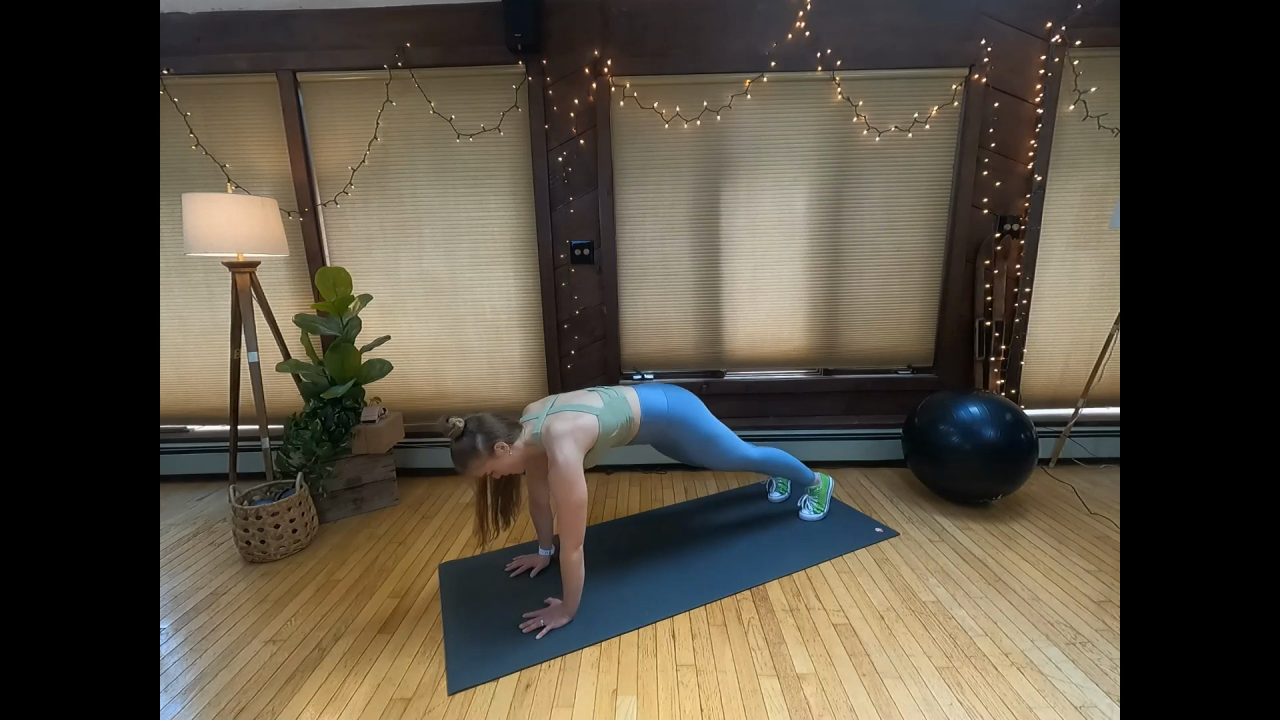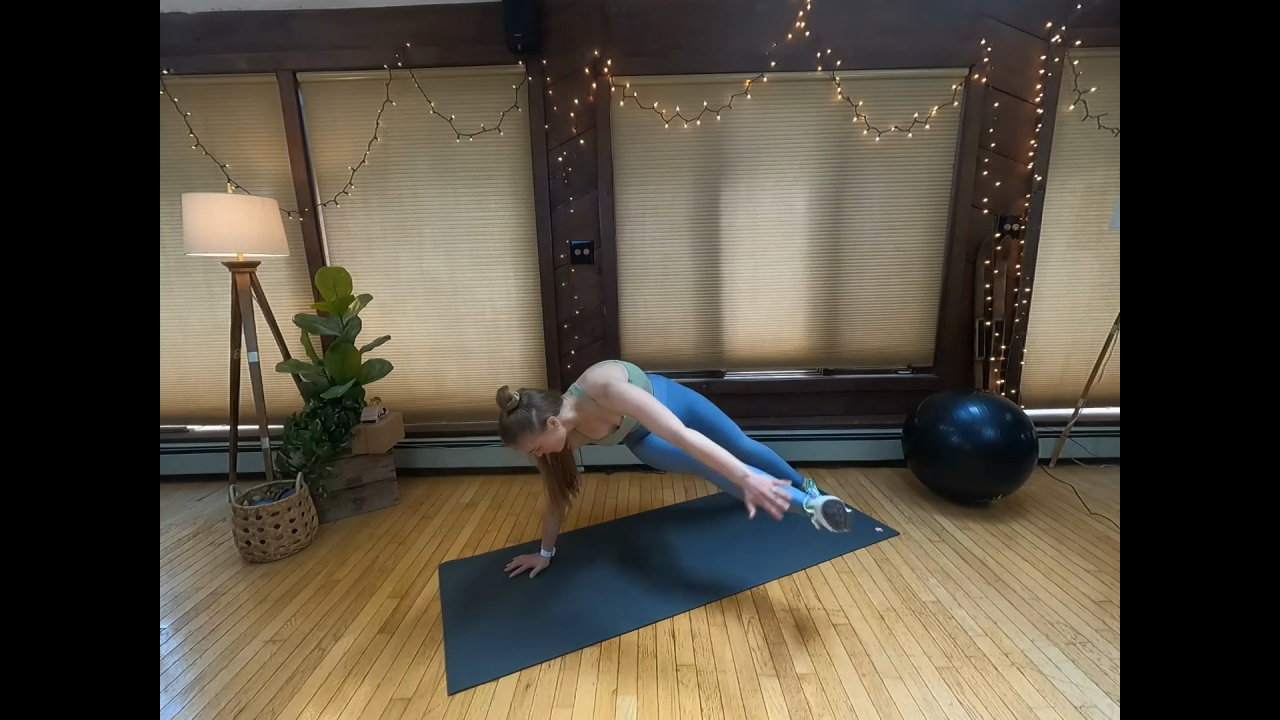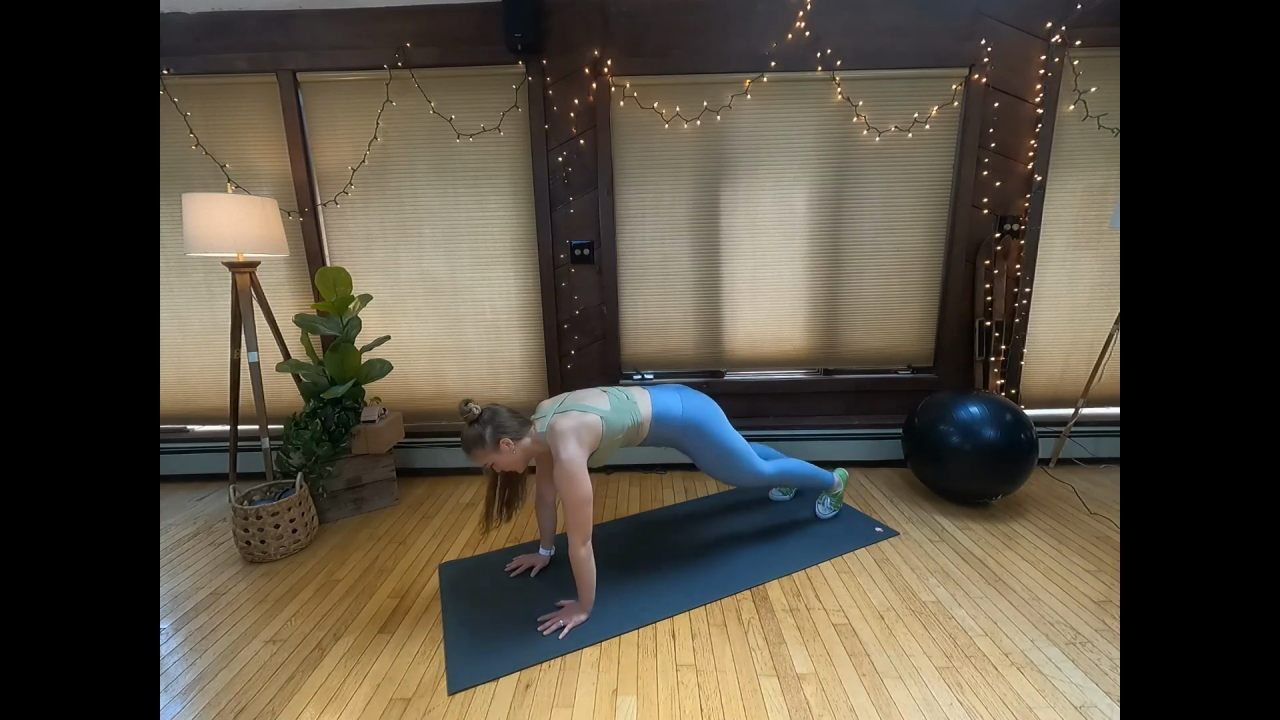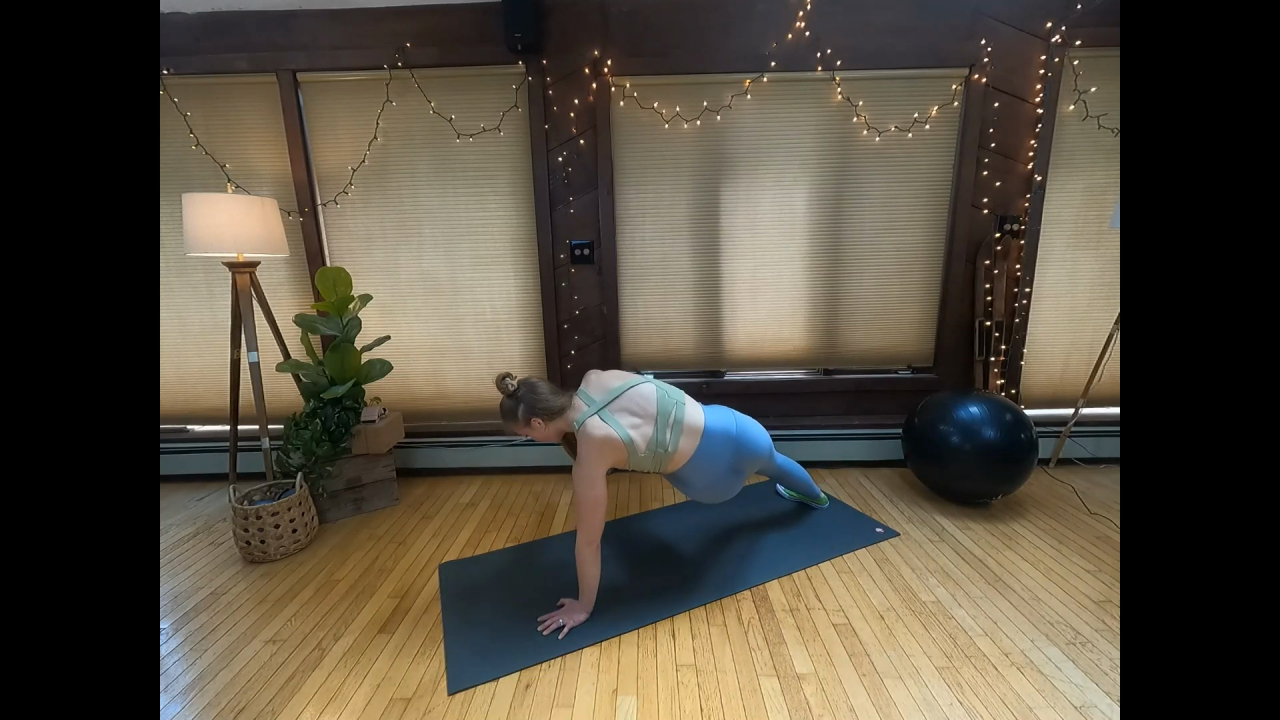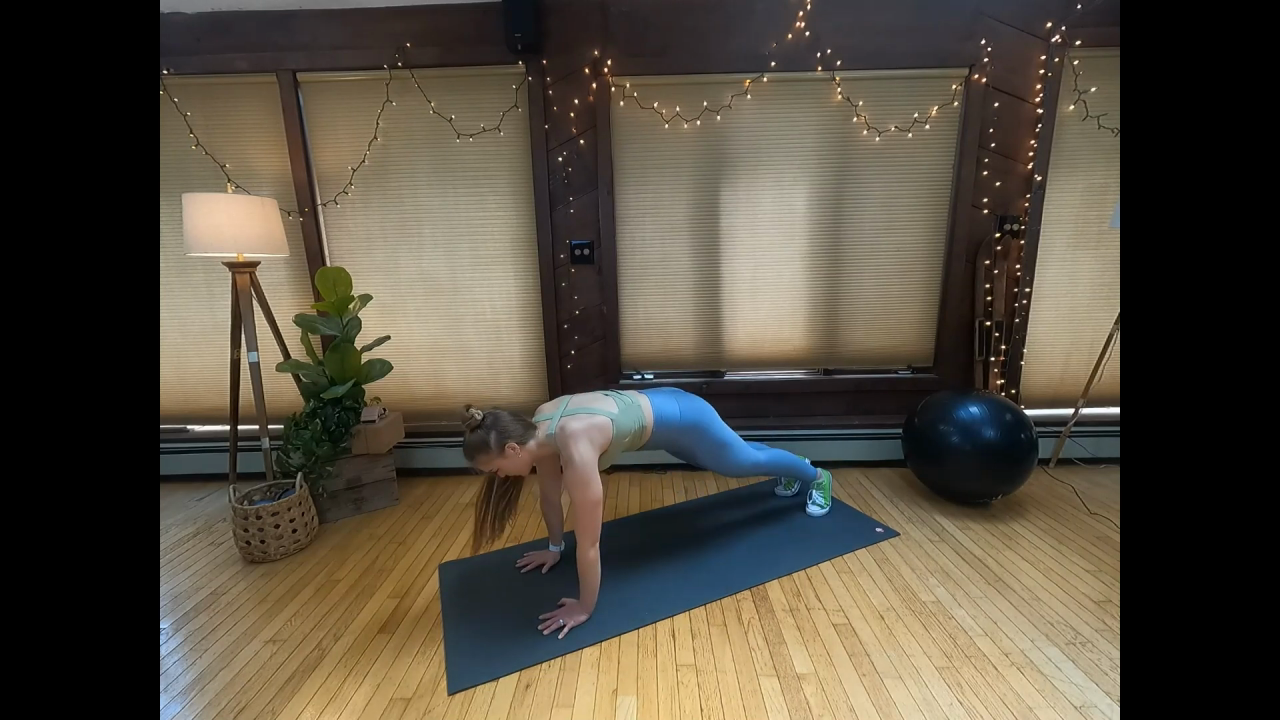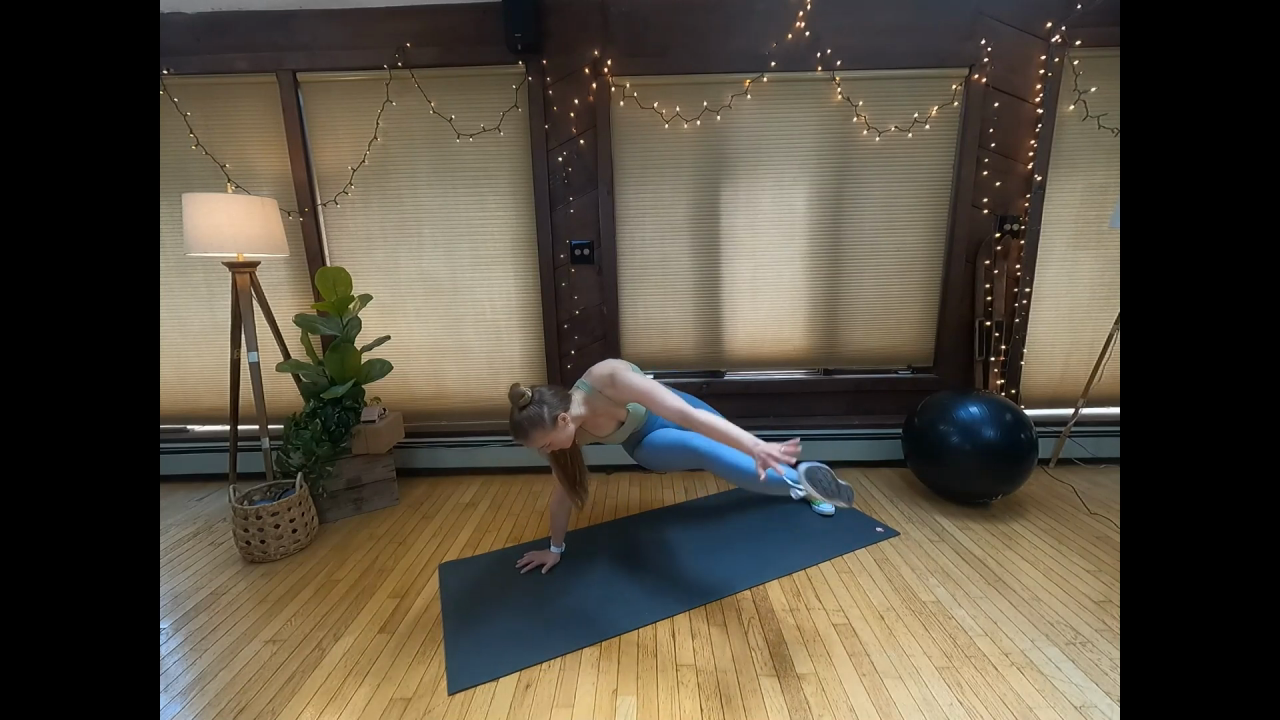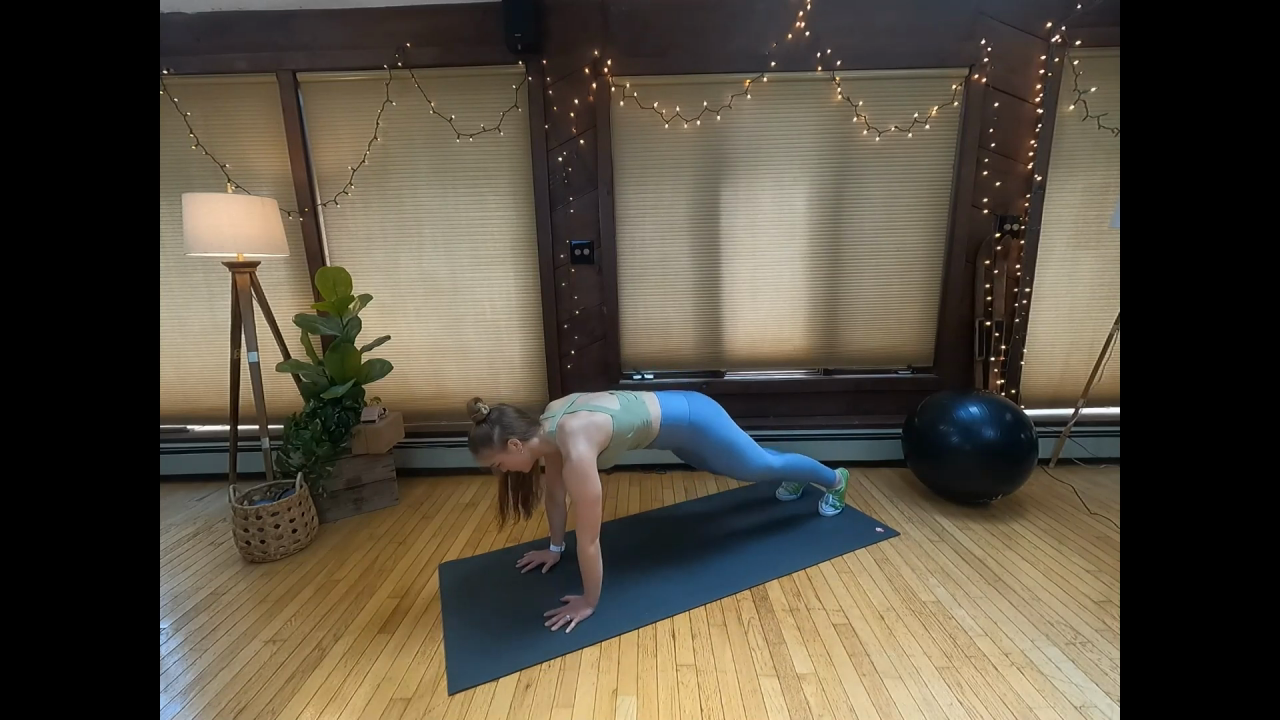
dt=0.7s
person 1, frame 1
left shoulder: (561, 449)
right shoulder: (526, 427)
left elbow: (573, 544)
right elbow: (539, 496)
left wrist: (567, 609)
right wrist: (543, 551)
left hip: (670, 413)
right hip: (646, 411)
left knee: (741, 456)
right knee: (707, 456)
left ankle: (815, 484)
right ankle: (778, 475)
person 1, frame 2
left shoulder: (604, 387)
right shoulder: (563, 429)
left elbow: (679, 433)
right elbow: (559, 493)
left wrist: (745, 477)
right wrist: (545, 551)
left hip: (665, 398)
left knee: (741, 446)
right knee: (710, 465)
left ankle: (801, 483)
right ankle: (805, 504)
person 1, frame 3
left shoulder: (566, 449)
right shoulder: (539, 421)
left elbow: (581, 540)
right elbow: (546, 493)
left wrist: (583, 608)
right wrist: (544, 549)
left hip: (684, 414)
right hip: (670, 399)
left knee: (752, 471)
right knee: (733, 454)
left ankle: (833, 483)
right ankle: (790, 478)
person 1, frame 4
left shoulder: (592, 450)
right shoulder: (596, 379)
left elbow: (588, 542)
left wrist: (584, 607)
left hip: (715, 476)
right hip: (742, 430)
right knee: (767, 460)
right ankle: (816, 496)
person 1, frame 5
left shoulder: (576, 450)
right shoulder: (538, 427)
left elbow: (589, 542)
right elbow: (549, 494)
left wrist: (583, 608)
right wrist: (554, 547)
left hip: (682, 417)
right hip: (656, 412)
left knee: (748, 461)
right knee: (728, 460)
left ankle: (818, 478)
right ankle: (789, 469)
person 1, frame 6
left shoulder: (609, 378)
right shoulder: (567, 426)
left elbow: (685, 414)
right elbow: (563, 490)
left wrist: (754, 445)
right wrist: (555, 547)
left hip: (667, 414)
right hip: (648, 446)
left ankle: (803, 483)
right ankle: (799, 484)
person 1, frame 7
left shoulder: (574, 447)
right shoulder: (548, 422)
left elbow: (589, 538)
right elbow: (553, 488)
left wrist: (590, 602)
right wrist: (554, 547)
left hip: (689, 417)
right hip: (671, 408)
left knee: (756, 465)
right knee: (730, 461)
left ankle: (835, 479)
right ankle: (793, 477)
